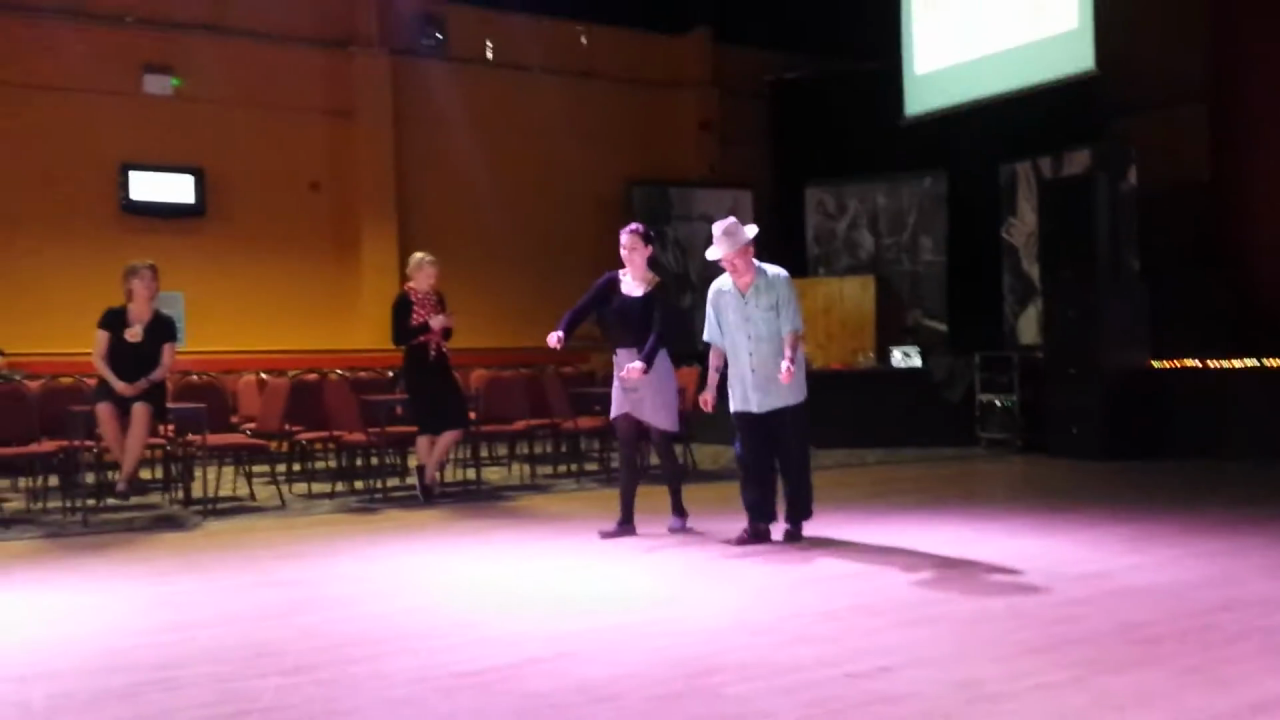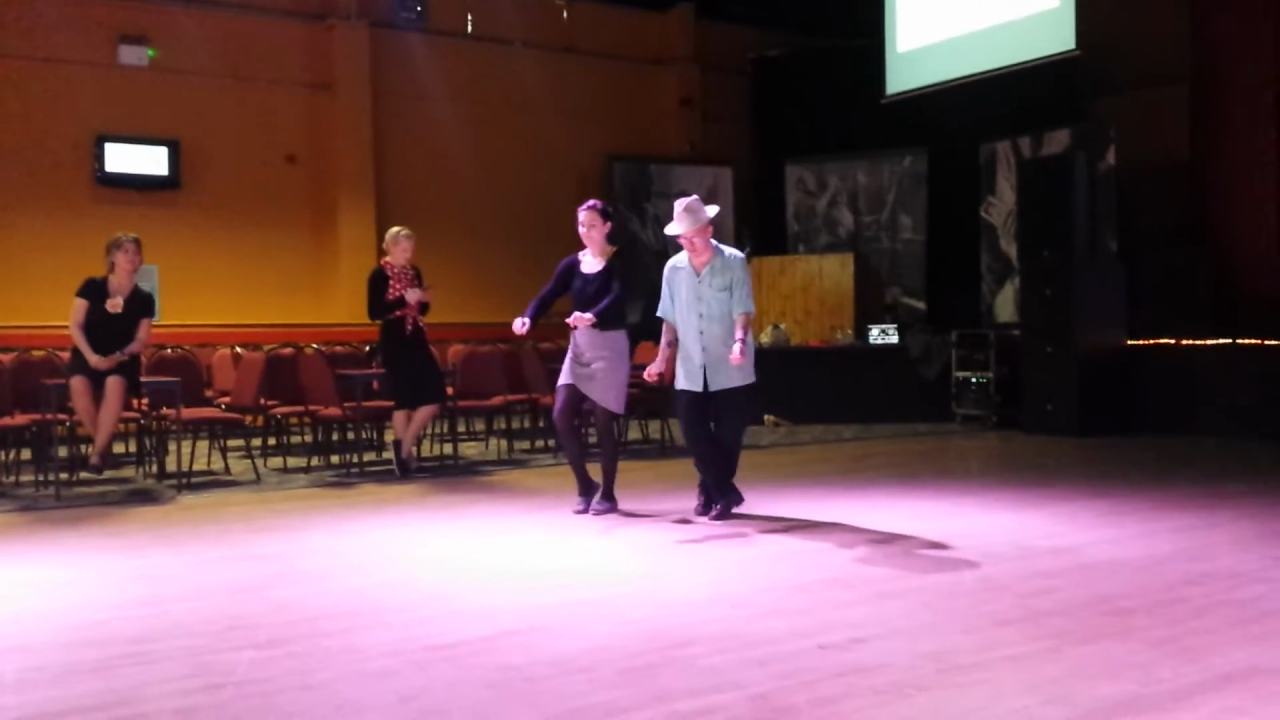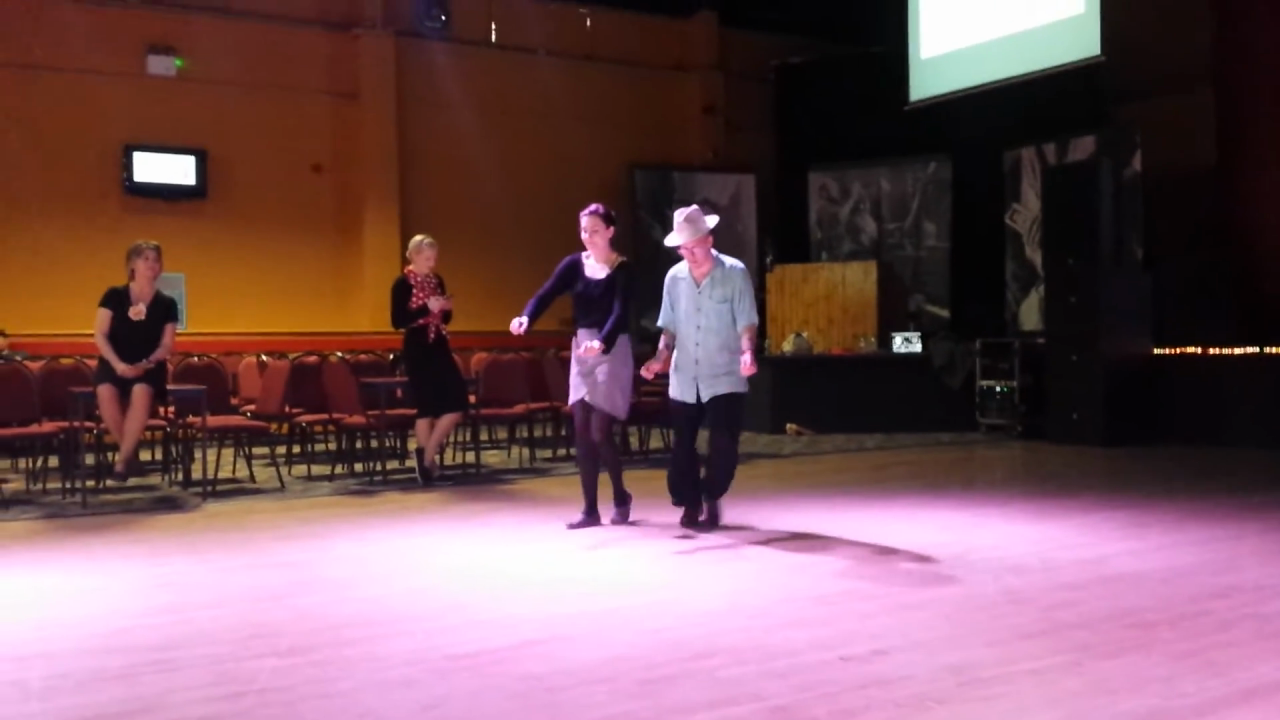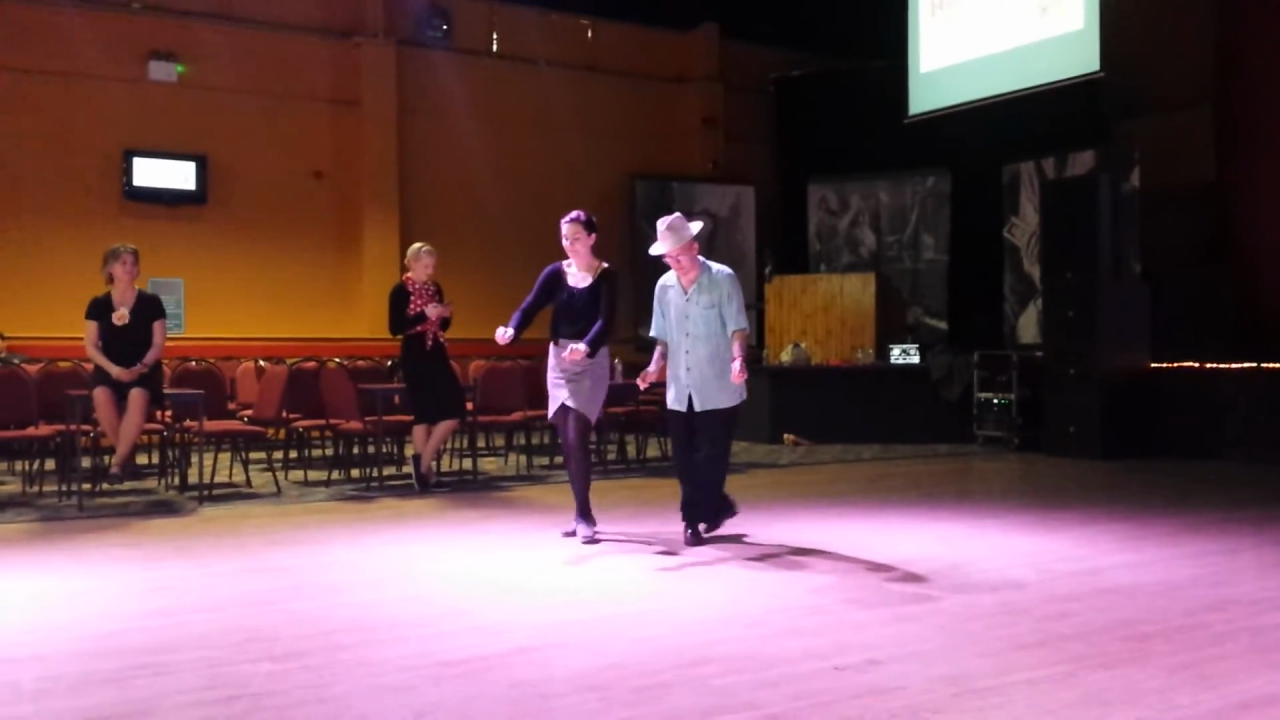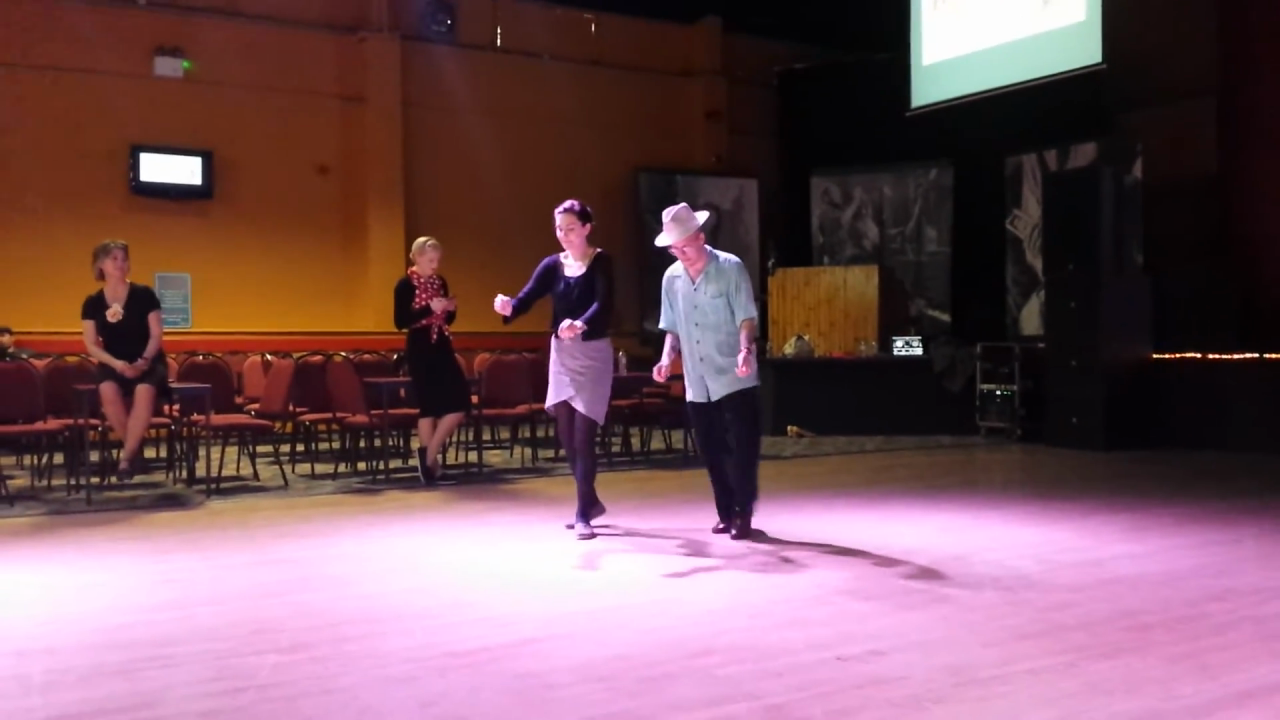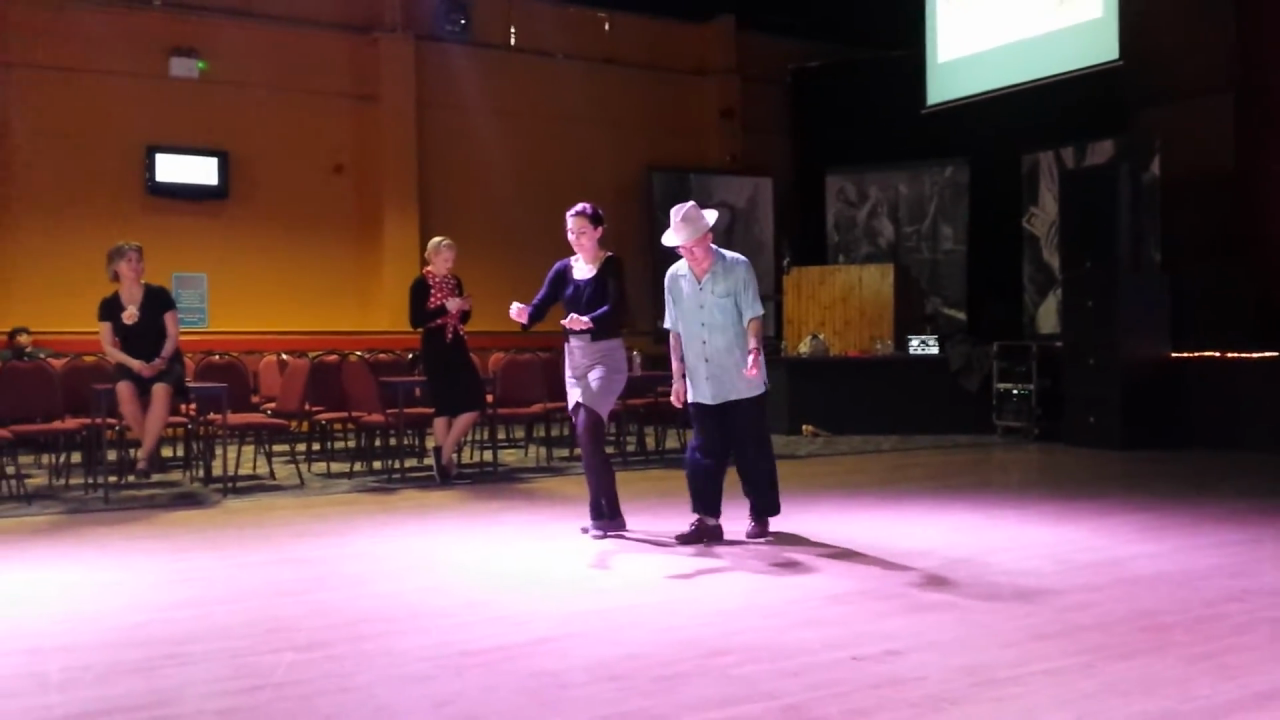
dt=0.4s
person 1, frame 1
left shoulder: (778, 280)
right shoulder: (717, 291)
left elbow: (791, 328)
right elbow: (717, 344)
left wrist: (788, 359)
right wrist: (711, 385)
left hip: (783, 389)
right hip: (743, 392)
left knee: (792, 455)
right knee: (751, 459)
left ankle: (796, 519)
right ankle: (758, 524)
person 1, frame 2
left shoulder: (734, 262)
right shoulder: (673, 268)
left elbow: (742, 311)
right elbow: (670, 320)
left wrist: (740, 341)
right wrist: (662, 359)
left hip: (730, 369)
right hip: (690, 369)
left knee: (730, 433)
right knee: (696, 435)
left ankle: (714, 490)
right ankle: (723, 492)
person 1, frame 3
left shoulder: (735, 273)
right shoulder: (674, 278)
left elbow: (746, 323)
right elbow: (670, 327)
left wrist: (747, 352)
right wrist: (660, 358)
left hip: (724, 376)
right hip: (684, 378)
left knee: (723, 440)
right knee: (683, 446)
left ankle: (711, 498)
right ankle: (690, 504)
person 1, frame 4
left shoulder: (723, 279)
right shoulder: (664, 287)
left elbow: (737, 328)
right elbow: (663, 338)
left wrist: (738, 359)
right wrist: (655, 368)
left hip: (718, 388)
right hip: (679, 389)
left knee: (710, 457)
right knee: (684, 456)
left ankle: (694, 520)
right ankle: (717, 507)
person 1, frame 5
left shoulder: (731, 268)
right shoulder: (671, 278)
left elbow: (746, 318)
left wrist: (745, 350)
right wrist: (667, 359)
left hip: (733, 376)
right hip: (697, 379)
left knee: (742, 443)
right knee: (712, 450)
left ankle: (742, 511)
right ankle: (728, 510)
person 1, frame 6
left shoulder: (737, 267)
right shoulder: (674, 277)
left elbow: (752, 316)
right elbow: (675, 330)
left wrist: (754, 351)
right wrist: (678, 374)
left hip: (741, 380)
right hip: (700, 384)
left knee: (751, 449)
right knee: (704, 453)
left ankle: (760, 513)
right ankle: (708, 519)
person 2, frame 1
left shoulder: (658, 289)
right shoulder: (611, 281)
left elbow: (659, 331)
right elbow: (584, 308)
left wrist: (643, 363)
right wrist: (562, 331)
left hip: (653, 368)
right hip: (622, 367)
left knee: (661, 443)
right knee: (626, 446)
left ankle: (678, 510)
right ankle: (626, 520)
person 2, frame 2
left shoulder: (618, 261)
right shoulder: (573, 264)
left elbow: (617, 297)
right elbow: (549, 296)
left wrist: (592, 317)
right wrist: (528, 318)
left hip: (610, 345)
right hip: (579, 347)
left knee: (603, 424)
right knee: (561, 417)
left ankle: (608, 495)
right ankle: (585, 486)
person 2, frame 3
left shoulder: (622, 269)
right shoulder: (574, 264)
left elbow: (620, 312)
right elbow: (547, 294)
left wrist: (602, 342)
right wrist: (526, 318)
left hip: (612, 351)
right hip: (581, 352)
left knee: (601, 431)
right knee: (582, 434)
left ankle: (620, 496)
right ankle: (591, 510)
person 2, frame 4
left shoulder: (605, 275)
right shoulder: (555, 272)
left elbow: (605, 320)
right elbow: (530, 307)
left wrist: (586, 347)
right wrist: (511, 329)
left hip: (592, 361)
right hip: (559, 359)
left knee: (577, 437)
right knee: (566, 441)
left ankle: (584, 515)
right ankle: (582, 513)
person 2, frame 5
left shoulder: (601, 262)
right shoulder: (553, 264)
left elbow: (603, 304)
right elbow: (528, 297)
left wrist: (581, 323)
right wrist: (509, 306)
left hip: (593, 353)
right hip: (562, 353)
left knee: (584, 436)
right knee: (567, 435)
left ankle: (583, 514)
right ankle: (590, 501)
person 2, frame 6
left shoulder: (611, 265)
right shoulder: (563, 269)
left elbow: (615, 309)
right elbow: (541, 306)
left wrist: (588, 320)
right wrist: (524, 314)
left hip: (606, 354)
right hip: (574, 357)
left knee: (586, 431)
right knee: (591, 439)
left ankle: (598, 512)
right ankle: (612, 514)
person 3, frame 1
left shoulder: (437, 298)
right shoulder: (403, 300)
right elbow: (399, 338)
left wrist: (447, 325)
right wrist: (427, 326)
left hip: (440, 363)
right hip: (417, 365)
left knee: (457, 420)
right knee: (427, 423)
left ankle: (429, 471)
right ankle: (427, 477)
person 3, frame 2
left shoulder: (414, 272)
right shoulder: (379, 275)
right elbow: (374, 313)
left wrist: (424, 300)
right wrist: (403, 300)
left hip: (416, 338)
right hip: (394, 340)
left knee: (434, 394)
right knee: (403, 397)
left ankle: (405, 446)
right ankle: (403, 451)
person 3, frame 3
left shoulder: (437, 281)
right shoulder: (403, 283)
right elbow: (397, 321)
left wrist: (447, 309)
right wrist: (426, 308)
left hip: (439, 346)
right hip: (417, 349)
left knee: (457, 402)
right knee: (426, 406)
left ankle: (427, 455)
right ankle: (426, 461)
person 3, frame 4
left shoulder: (435, 288)
right shoulder: (401, 290)
right elbow: (395, 328)
left wrist: (446, 315)
right wrist: (424, 315)
left hip: (437, 353)
right hip: (415, 355)
left knee: (454, 409)
right knee: (424, 412)
left ankle: (424, 462)
right ankle: (423, 467)
person 3, frame 5
left shoulder: (440, 282)
right shoulder: (406, 284)
right elbow: (400, 322)
left wrist: (450, 309)
right wrist: (429, 309)
left hip: (442, 347)
right hip: (420, 349)
left knee: (459, 402)
right knee: (429, 405)
left ankle: (429, 456)
right ankle: (429, 462)
person 3, frame 6
left shoulder: (455, 281)
right shoulder: (421, 284)
right elbow: (416, 321)
left wrist: (465, 308)
right wrist: (444, 308)
left hip: (457, 346)
right hip: (435, 348)
left knee: (474, 401)
right knee: (444, 404)
left ankle: (445, 455)
right ankle: (444, 461)
person 4, frame 1
left shoulder: (165, 323)
right shoulder: (112, 316)
left elbow: (166, 365)
right elbow: (98, 357)
left wrist: (144, 383)
right wrist: (116, 383)
left hip: (147, 387)
right hip: (114, 383)
left knee: (141, 411)
right knee: (105, 411)
left ankle: (125, 477)
right ankle: (128, 468)
person 4, frame 2
left shoulder: (144, 299)
right shoulder: (92, 286)
left elbow: (141, 340)
right elbow: (75, 326)
left wrist: (118, 356)
right wrist: (91, 356)
left hip: (122, 360)
right hip: (87, 355)
left knee: (115, 384)
right knee: (79, 384)
left ankle: (97, 451)
right ankle: (101, 442)
person 4, frame 3
left shoulder: (167, 304)
right shoulder: (114, 295)
left elbow: (167, 345)
right elbow: (100, 336)
left wrist: (146, 363)
right wrist: (117, 364)
left hip: (148, 367)
right hip: (113, 363)
left knee: (141, 393)
right knee: (106, 392)
left ankle: (123, 458)
right ankle: (128, 450)
person 4, frame 4
left shoulder: (151, 302)
right shoulder: (98, 304)
left elbow: (158, 344)
right elbow: (91, 347)
left wrist: (141, 367)
right wrist: (112, 368)
left hip: (143, 370)
right hip: (109, 369)
left knee: (138, 397)
right knee: (101, 396)
left ankle: (118, 460)
right ankle: (124, 453)
person 4, frame 5
left shoulder: (144, 294)
right shoulder: (92, 303)
left elbow: (156, 335)
right elbow: (91, 345)
left wrist: (143, 361)
right wrist: (116, 363)
left hip: (148, 362)
right hip: (113, 364)
left knee: (144, 391)
right knee: (109, 391)
left ankle: (127, 454)
right ankle: (133, 447)
person 4, frame 6
left shoulder: (159, 295)
right shoulder: (108, 305)
left elbow: (173, 334)
right elbow: (108, 346)
left wrist: (161, 361)
right wrist: (133, 363)
left hip: (165, 362)
right hip: (130, 364)
left knee: (161, 390)
right knee: (125, 390)
left ankle: (145, 454)
right ankle: (150, 446)
